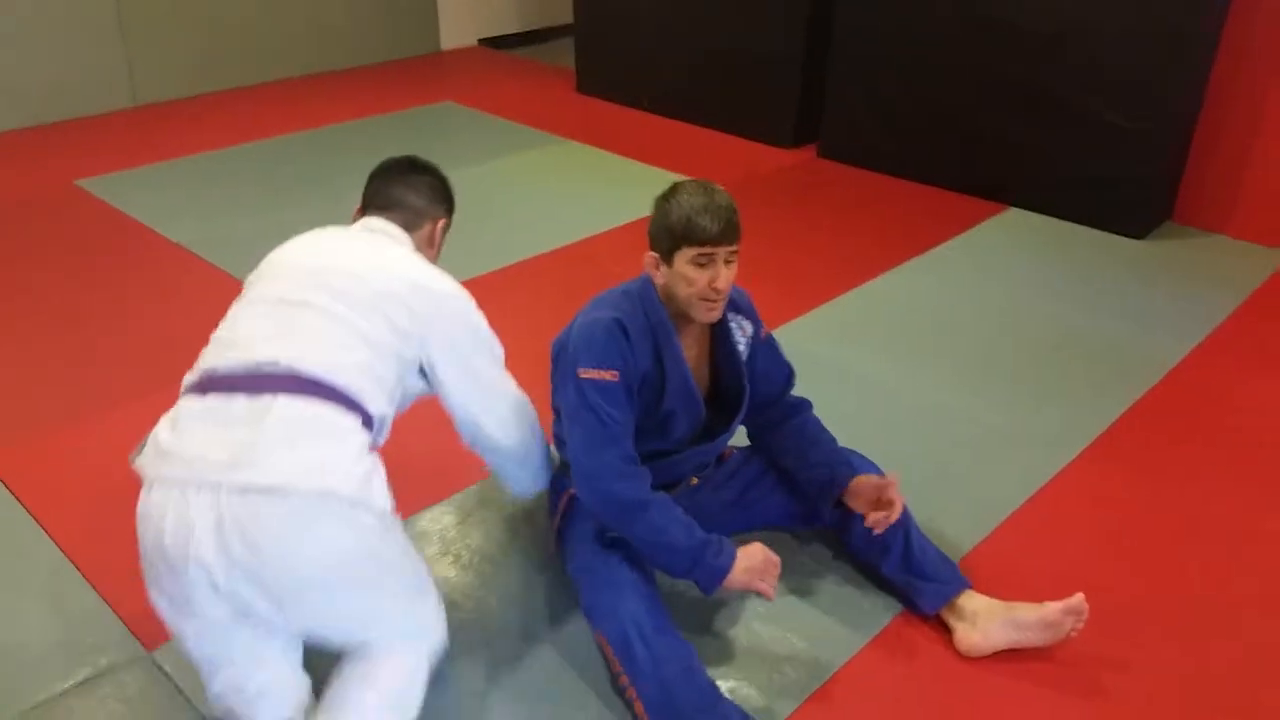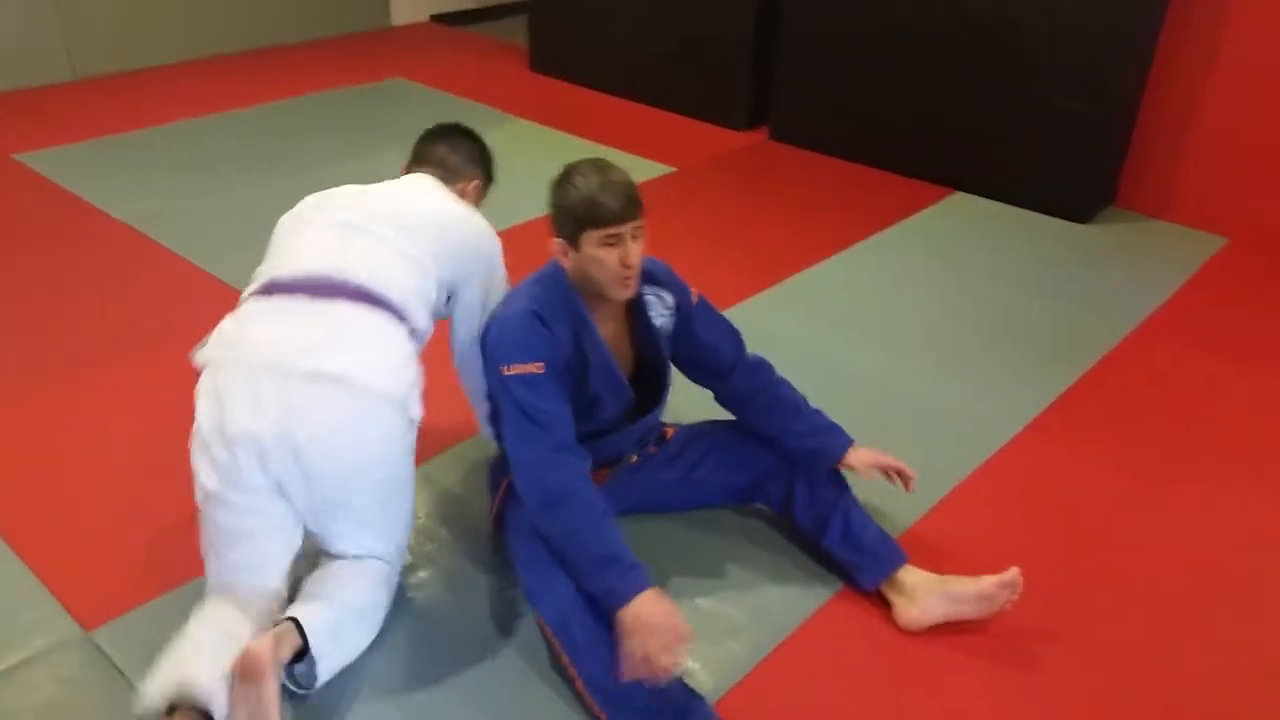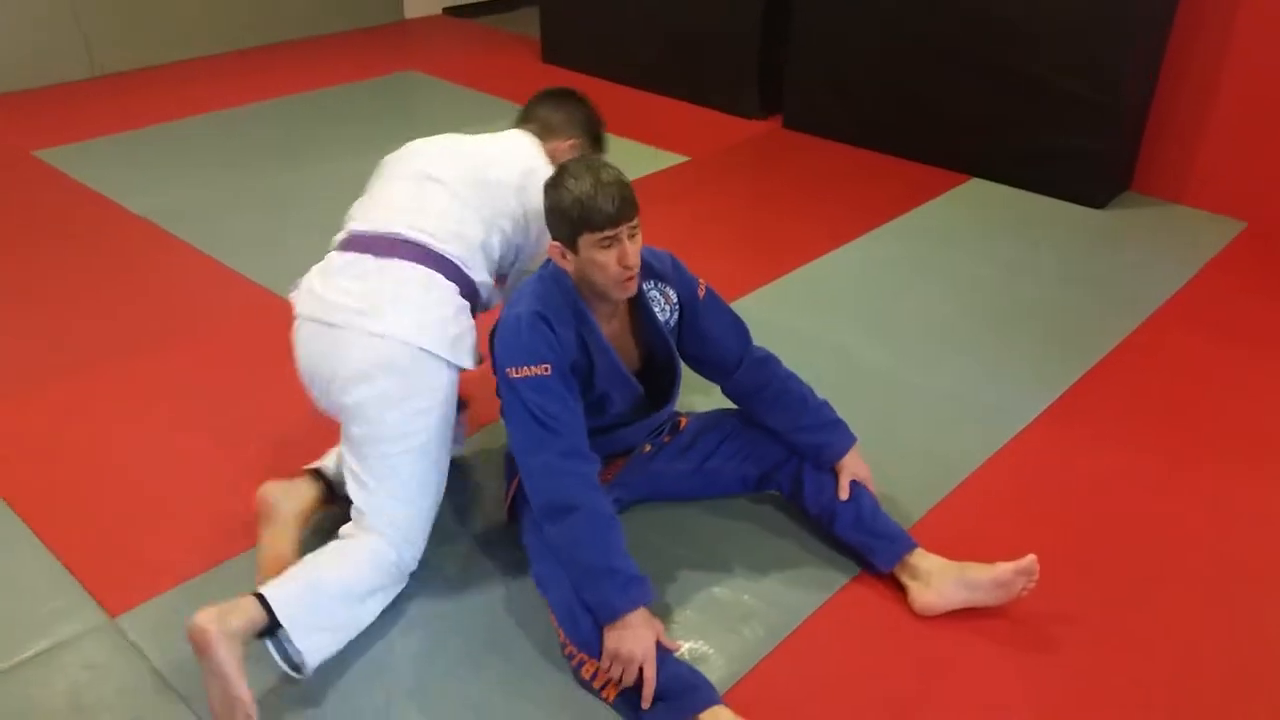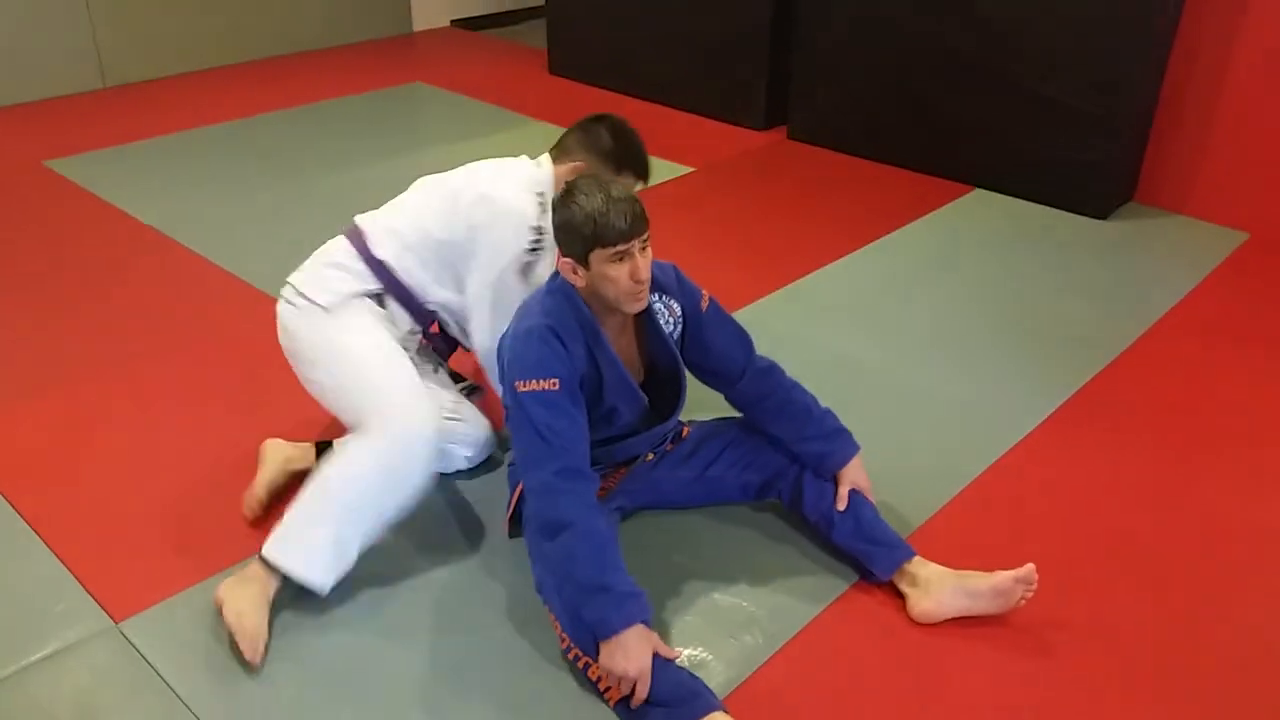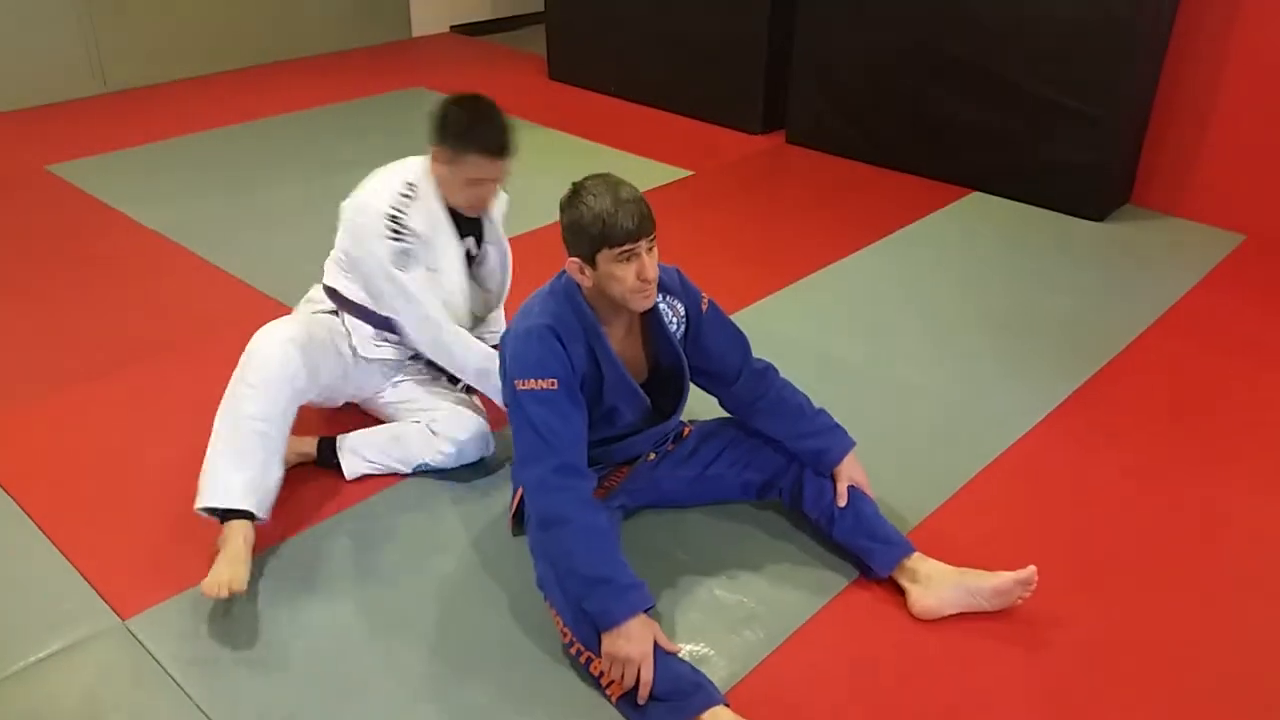
dt=0.3s
person 1, frame 1
left shoulder: (289, 255)
right shoulder: (433, 291)
right elbow: (504, 429)
right wrist: (540, 475)
left hip: (177, 491)
right hip: (302, 495)
right knee: (409, 632)
person 1, frame 2
left shoulder: (320, 203)
right shoulder: (469, 232)
right elbow: (484, 358)
left hip: (239, 374)
right hip: (354, 393)
left knee: (240, 591)
right knee: (368, 559)
right ankle: (278, 650)
person 1, frame 3
left shoulder: (420, 149)
right shoulder: (543, 188)
left hip: (323, 317)
right hip: (404, 340)
right knee: (388, 541)
left ankle: (306, 491)
right ankle: (239, 622)
person 1, frame 4
left shoulder: (530, 190)
right shoulder: (516, 213)
left elbow: (511, 319)
right elbow: (497, 343)
left hip: (395, 322)
right hip: (337, 300)
left knee: (472, 441)
right knee: (413, 444)
left ankle: (303, 459)
right ankle: (260, 577)
person 1, frame 5
left shoulder: (484, 196)
right shoulder: (392, 205)
left elbow: (485, 285)
right elbow: (429, 330)
left wrist: (499, 344)
left hip: (411, 362)
right hip: (342, 335)
left knee: (468, 436)
right knee: (277, 351)
left ankle: (307, 452)
right ankle: (236, 531)
person 2, frame 1
left shoulder: (734, 313)
right shoulder: (603, 337)
left elbow: (777, 415)
right elbow: (608, 484)
left wrist: (845, 482)
right wrist: (716, 562)
left hip: (697, 475)
right hip: (608, 503)
left knee: (851, 477)
right knee: (623, 605)
left ankle: (965, 609)
person 2, frame 2
left shoulder: (654, 284)
right shoulder: (525, 328)
left elbow: (738, 373)
right elbow: (551, 476)
left wrist: (836, 447)
right wrist: (628, 590)
left hip: (636, 454)
right hip: (552, 486)
left knee: (782, 454)
right knee: (572, 591)
left ankle: (904, 585)
person 2, frame 3
left shoulder: (659, 274)
right shoulder: (530, 329)
left elbow: (744, 367)
right elbow: (563, 481)
left wrist: (836, 442)
right wrist: (623, 605)
left hip: (651, 441)
right hip: (564, 476)
left knee: (795, 446)
right knee: (581, 583)
left ankle: (920, 570)
person 2, frame 4
left shoulder: (665, 288)
right shoulder: (538, 342)
left elbow: (750, 378)
right elbow: (562, 494)
left wrist: (838, 451)
right wrist: (617, 619)
left hip: (654, 450)
right hip: (574, 483)
left knee: (793, 454)
right knee: (584, 594)
left ankle: (918, 577)
person 2, frame 5
left shoulder: (668, 291)
right shoulder: (539, 341)
left elbow: (745, 381)
right elbow: (558, 490)
left wrist: (834, 448)
right wrist: (620, 610)
left hip: (656, 450)
right hip: (576, 481)
left knee: (795, 454)
right knee: (583, 588)
left ankle: (918, 574)
